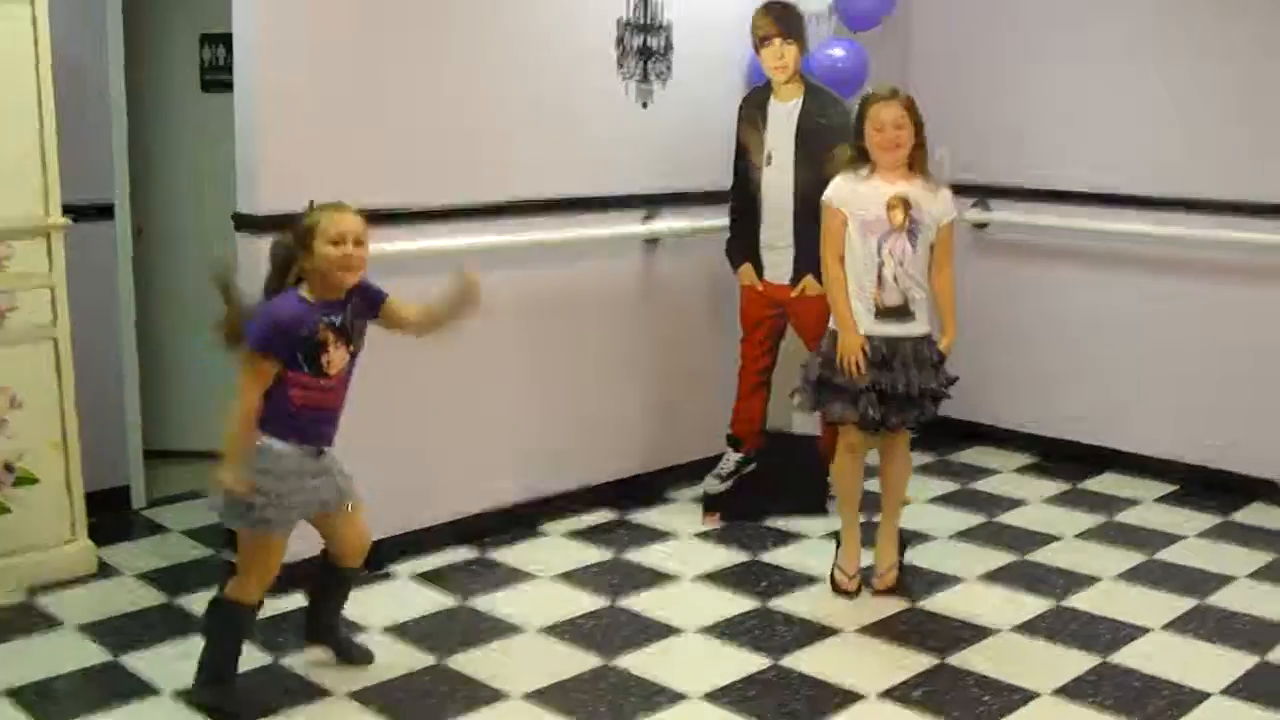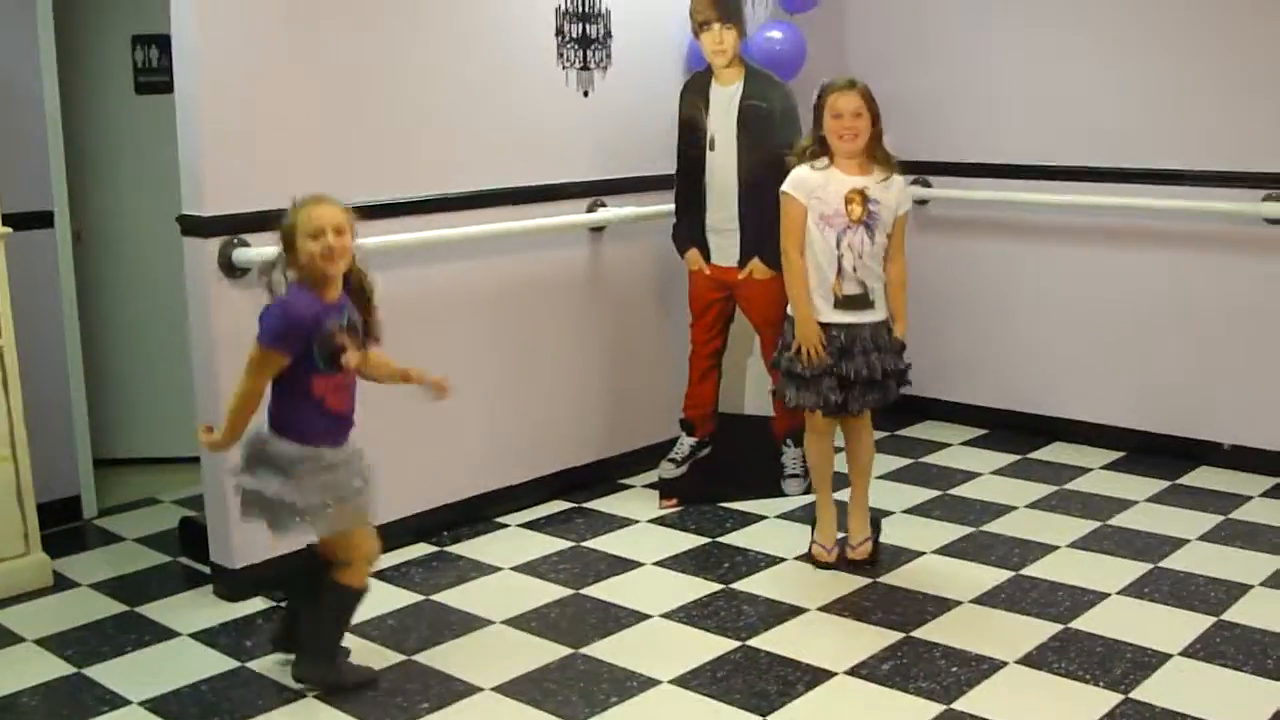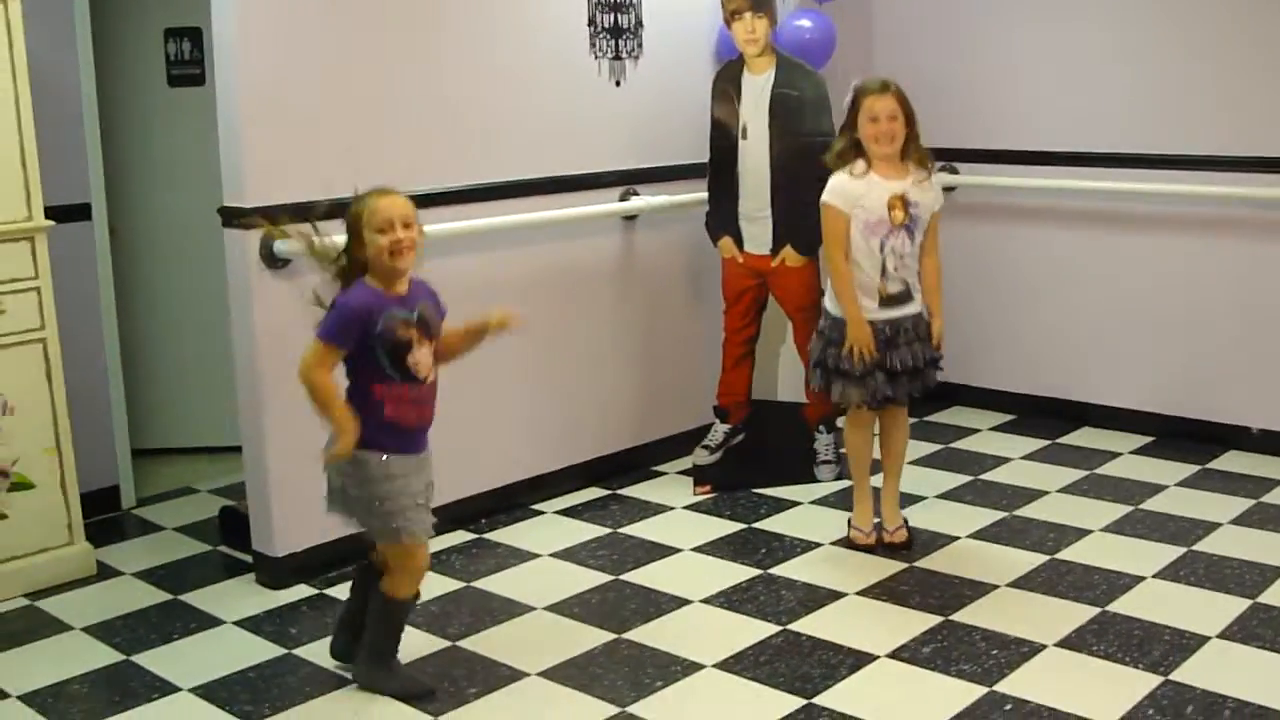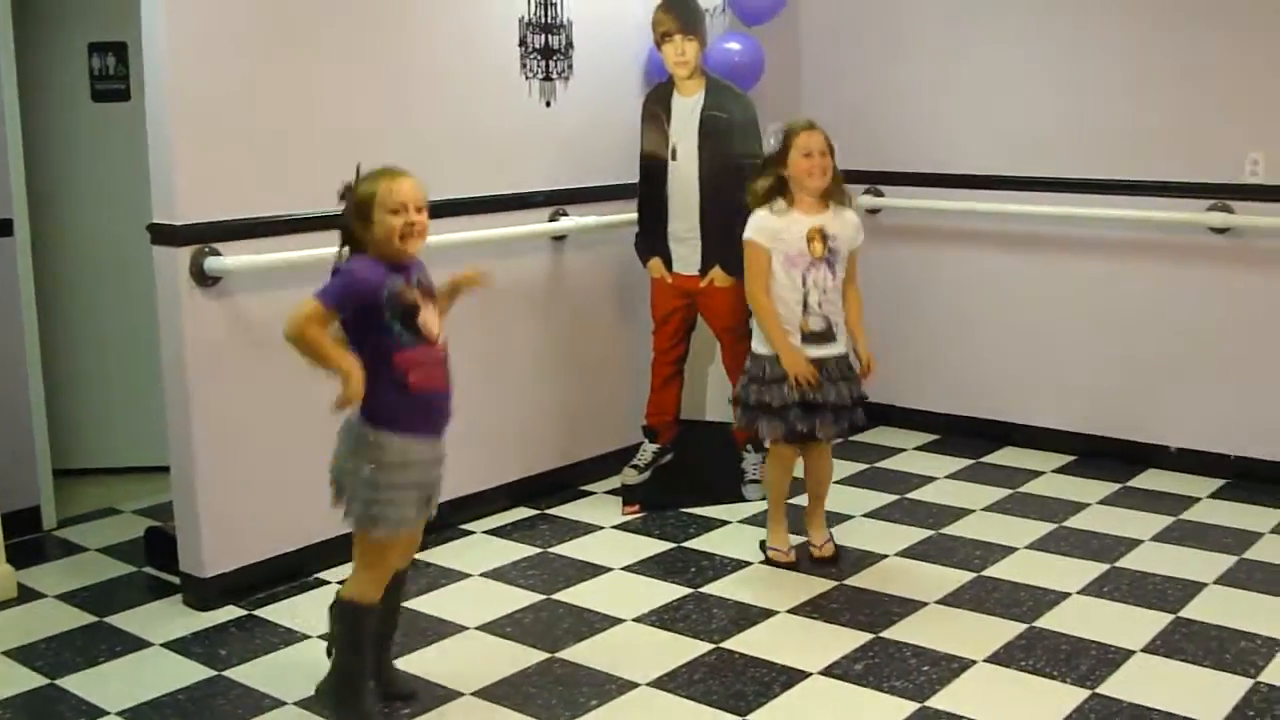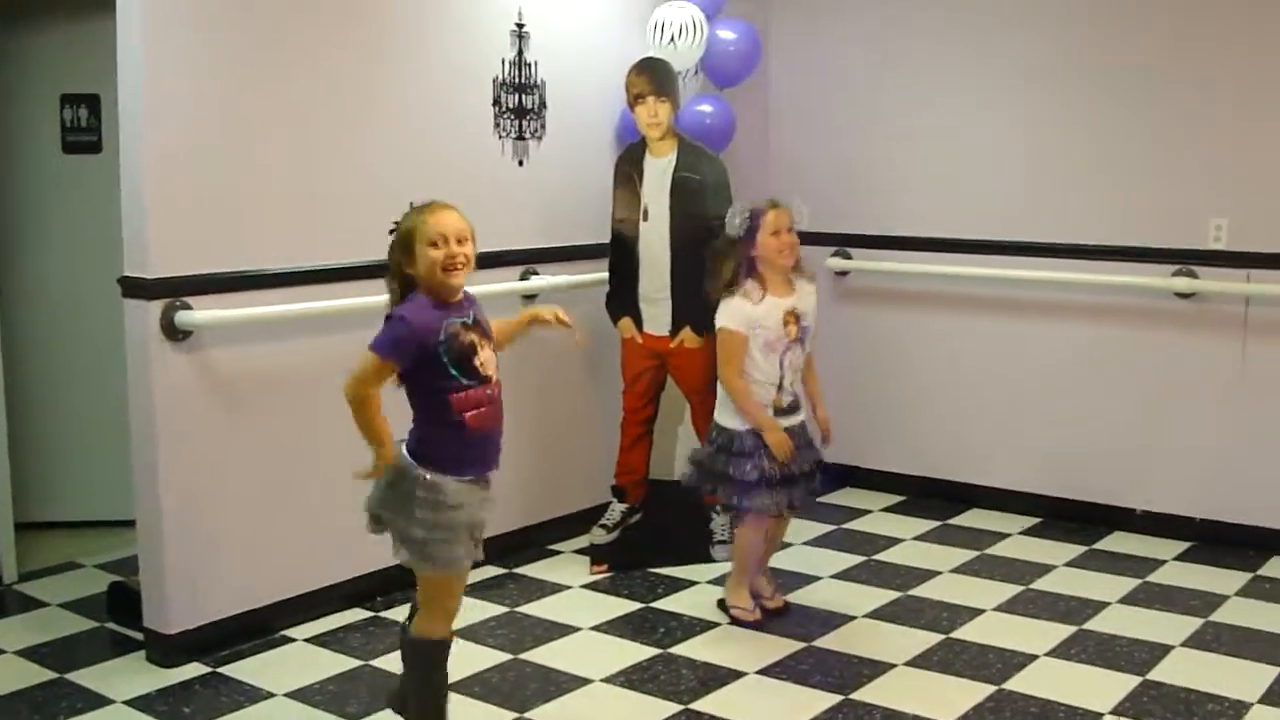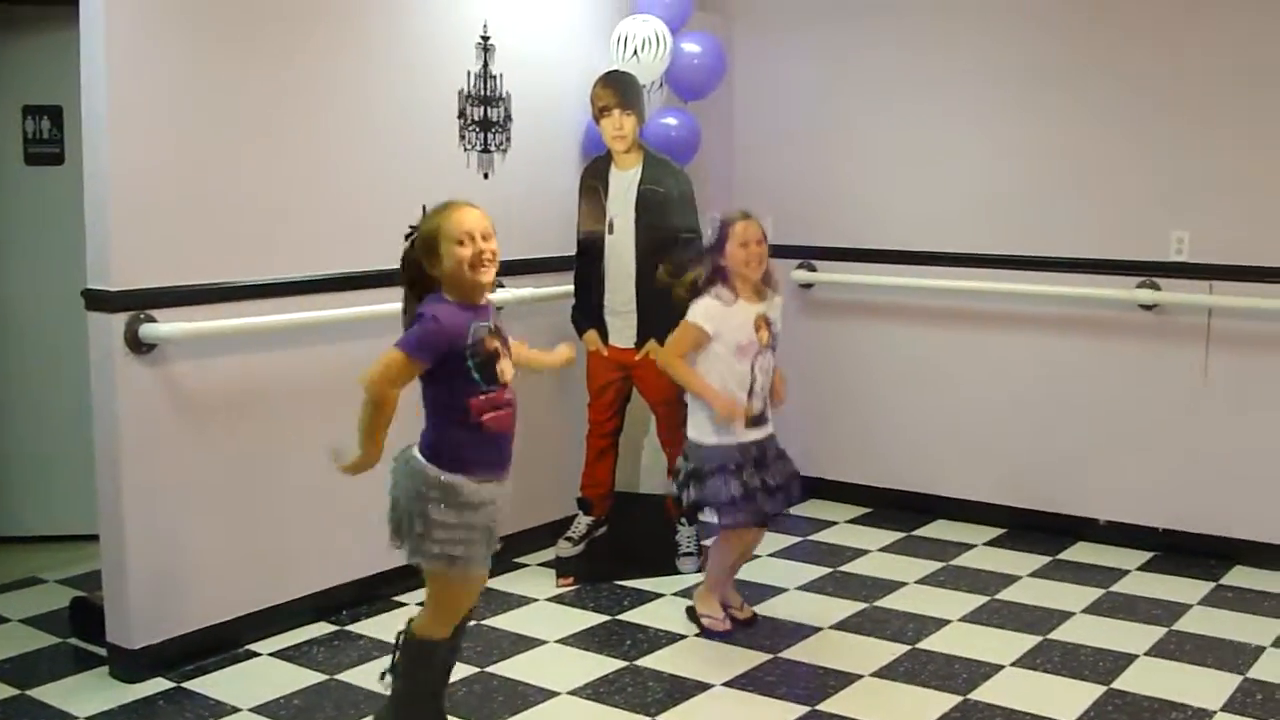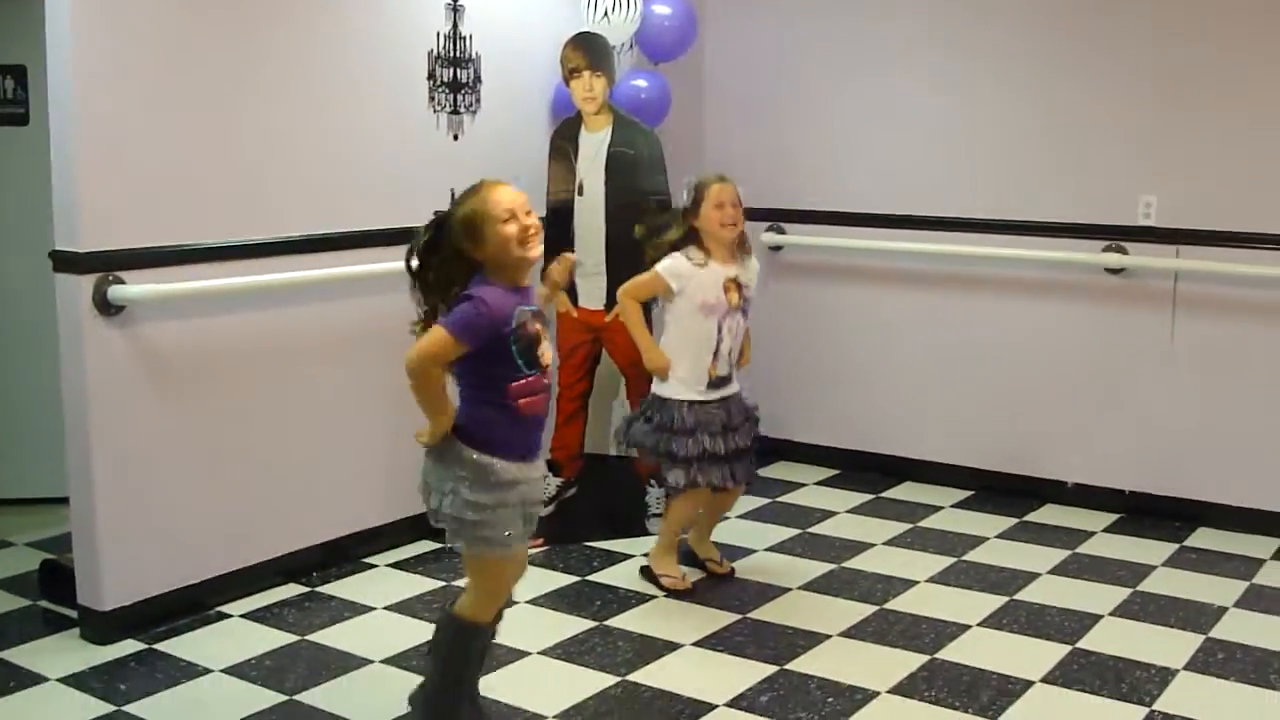
dt=0.5s
person 1, frame 1
left shoulder: (360, 298)
right shoulder: (283, 313)
left elbow: (417, 320)
right elbow: (250, 390)
left wrist: (458, 299)
right wrist: (232, 463)
left hip: (314, 453)
right hip: (274, 454)
left knee: (353, 545)
right knee: (258, 573)
left ankle: (324, 627)
right ankle: (215, 677)
person 1, frame 2
left shoulder: (344, 301)
right shoulder: (293, 311)
right elbow: (254, 380)
left wrist: (413, 376)
right wrist: (229, 435)
left hip: (331, 447)
right hip: (300, 451)
left knee: (335, 549)
right knee: (360, 553)
left ankle: (294, 632)
right ankle: (317, 658)
person 1, frame 3
left shoulder: (424, 294)
right shoulder: (357, 304)
left elbow: (440, 348)
right elbow: (313, 369)
left wrist: (484, 327)
right wrist: (345, 426)
left hip: (408, 451)
right hip: (375, 456)
left knee: (393, 552)
right knee: (411, 561)
left ankle: (351, 640)
right ankle: (376, 660)
person 1, frame 4
left shoulder: (411, 268)
right shoulder: (358, 276)
right elbow: (300, 327)
left wrist: (453, 288)
right wrist: (349, 371)
left hip: (421, 440)
right hip: (383, 443)
left knee: (400, 558)
right knee: (375, 568)
left ankle: (374, 661)
person 1, frame 5
left shoulder: (466, 302)
right shoulder: (412, 320)
right elbow: (359, 386)
left wrist: (531, 315)
right wrist: (384, 453)
left hip: (469, 477)
right hip: (434, 480)
left knee: (440, 598)
right knee: (439, 605)
person 1, frame 6
left shoulder: (481, 309)
right shoulder: (440, 319)
right elbow: (380, 383)
left wrist: (548, 359)
right wrist: (370, 453)
left hip: (481, 483)
right hip: (448, 486)
left knee: (461, 604)
right knee: (446, 610)
person 1, frame 7
left shoulder: (520, 288)
right shoulder: (485, 302)
right elbow: (420, 360)
left wrist: (549, 288)
right wrist: (441, 423)
left hip: (516, 461)
right hip: (483, 463)
left knee: (503, 578)
right knee: (489, 590)
person 2, frame 1
left shoulder: (830, 112)
right shoulder: (752, 106)
right elbow: (741, 186)
left wrist: (824, 270)
right wrist: (739, 256)
left hip: (810, 272)
right hip: (760, 270)
right knee: (753, 364)
left ankle: (837, 460)
right ankle: (742, 450)
person 2, frame 2
left shoulder: (772, 94)
right shoulder: (694, 92)
left elbow: (791, 179)
right elbow: (686, 171)
left wrist: (772, 253)
right wrist: (686, 241)
left hip: (757, 257)
right hip: (706, 256)
left knee: (779, 353)
right knee: (704, 350)
left ankle: (791, 443)
right ankle: (695, 435)
person 2, frame 3
left shoulder: (804, 83)
right shoulder: (725, 82)
left elbow: (823, 166)
right elbow: (718, 160)
left wrist: (804, 239)
right wrist: (719, 228)
left hip: (790, 243)
right hip: (739, 242)
left knee: (811, 339)
right knee: (737, 336)
left ankle: (823, 428)
right ankle: (729, 420)
person 2, frame 4
left shoulder: (733, 105)
right shoulder: (656, 103)
left elbow: (749, 188)
right elbow: (648, 181)
left wrist: (732, 260)
right wrist: (648, 249)
left hip: (718, 264)
right hip: (667, 263)
left knee: (739, 358)
right knee: (665, 356)
left ankle: (750, 448)
right ankle: (657, 440)
person 2, frame 5
left shoulder: (705, 167)
right shoulder: (628, 164)
left elbow: (721, 250)
right elbow: (620, 242)
left wrist: (702, 321)
right wrist: (619, 311)
left hip: (689, 326)
right hip: (639, 324)
left knee: (708, 420)
right knee: (635, 416)
left ankle: (719, 509)
right ankle: (626, 500)
person 2, frame 6
left shoulder: (670, 180)
right shoulder: (593, 177)
left elbow: (687, 262)
right elbow: (585, 255)
left wrist: (669, 334)
right wrist: (584, 323)
left hip: (655, 336)
right hip: (604, 335)
left knee: (673, 433)
right knee: (601, 429)
left ankle: (684, 521)
right ankle: (592, 513)
person 2, frame 7
left shoulder: (640, 141)
right shoulder: (563, 139)
left elbow: (657, 222)
right elbow: (555, 215)
left hip: (624, 299)
right hip: (573, 298)
left knee: (642, 394)
right knee: (570, 391)
left ankle: (653, 482)
right ankle: (562, 474)
person 3, frame 1
left shoulder: (936, 197)
right shoulder: (846, 188)
left elbow: (941, 270)
right elbow: (832, 263)
left wrist: (948, 331)
right wrist: (846, 328)
left hip: (911, 337)
right hip: (858, 337)
left knee: (897, 437)
right knee: (852, 437)
left ankle: (887, 540)
right ankle: (850, 540)
person 3, frame 2
left shoulder: (890, 187)
right shoulder: (804, 180)
left elbow: (895, 261)
right elbow: (792, 254)
left wrist: (900, 321)
right wrist: (806, 318)
left hip: (869, 324)
right hip: (818, 324)
left knee: (858, 418)
right knee: (820, 417)
left ankle: (859, 520)
right ankle: (825, 519)
person 3, frame 3
left shoulder: (925, 184)
right shoulder: (844, 185)
left elbow: (928, 256)
right elbow: (836, 258)
left wrist: (936, 313)
right wrist: (855, 320)
left hip: (905, 317)
right hip: (854, 319)
left knee: (896, 407)
right knee: (861, 409)
left ankle: (891, 503)
right ankle: (862, 505)
person 3, frame 4
left shoulder: (846, 221)
right shoulder: (766, 221)
left elbow: (850, 287)
right elbow: (756, 293)
left wrist: (861, 343)
right wrist: (786, 351)
left hip: (831, 355)
right hip: (778, 355)
left knee: (820, 444)
right knee: (785, 445)
left ankle: (815, 524)
right ankle: (776, 527)
person 3, frame 5
left shoulder: (805, 292)
right shoulder: (739, 304)
right elbow: (729, 374)
left wrist: (818, 408)
right wrist: (766, 427)
left hip: (789, 423)
right hip: (745, 427)
left knee: (782, 511)
right knee: (758, 513)
left ankle: (759, 577)
right ankle: (737, 589)
person 3, frame 6
left shoulder: (771, 300)
right shoulder: (712, 306)
right elbow: (671, 355)
left wrist: (778, 381)
right wrist: (711, 395)
left hip: (758, 434)
right hip: (718, 438)
left knee: (757, 521)
right knee: (739, 524)
left ankle: (726, 589)
right ankle: (706, 598)
person 3, frame 7
left shoulder: (747, 264)
right shoulder: (682, 266)
right elbow: (627, 296)
left wrist: (744, 344)
right wrist: (649, 349)
left hip: (724, 394)
right hip: (681, 395)
left knee: (732, 482)
right knee: (695, 486)
left ankle: (699, 542)
right ankle: (661, 555)
